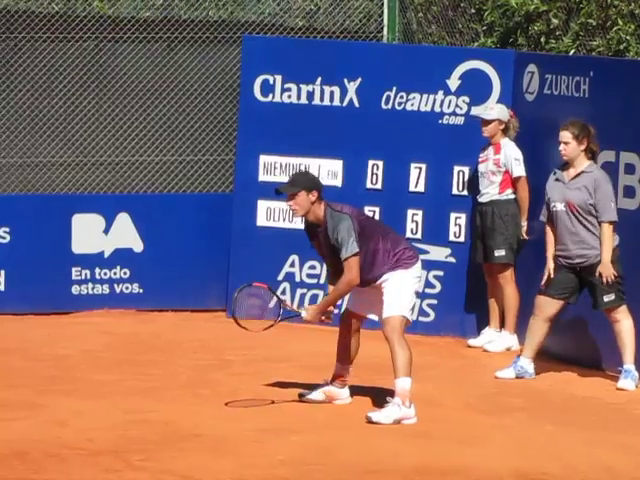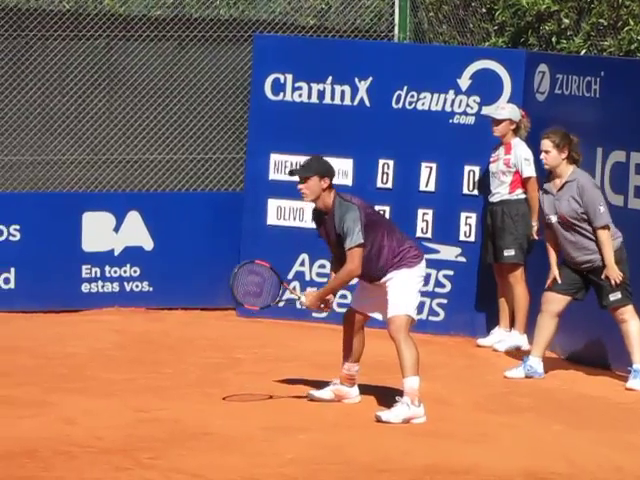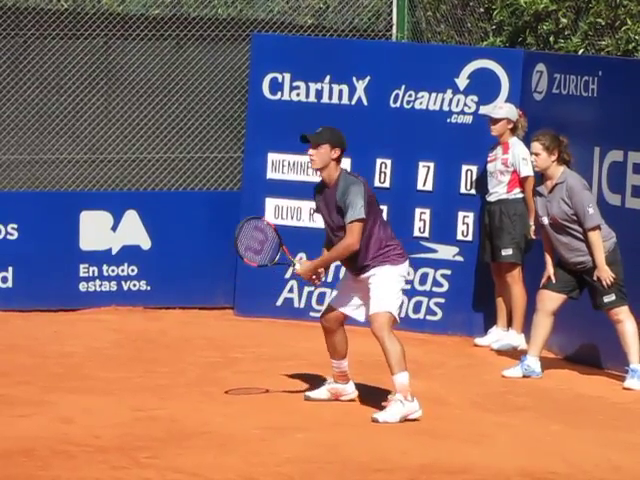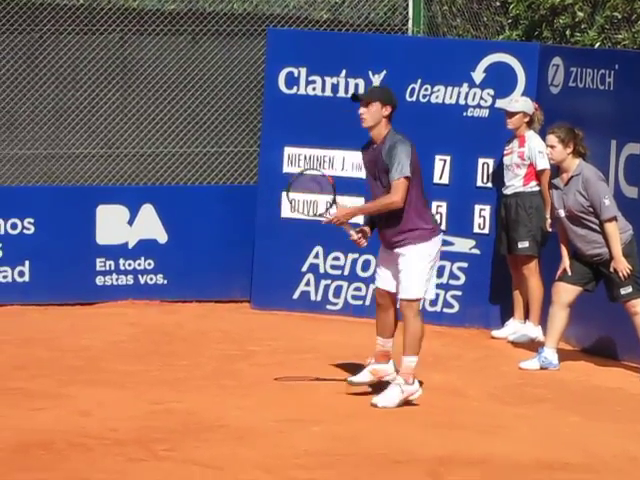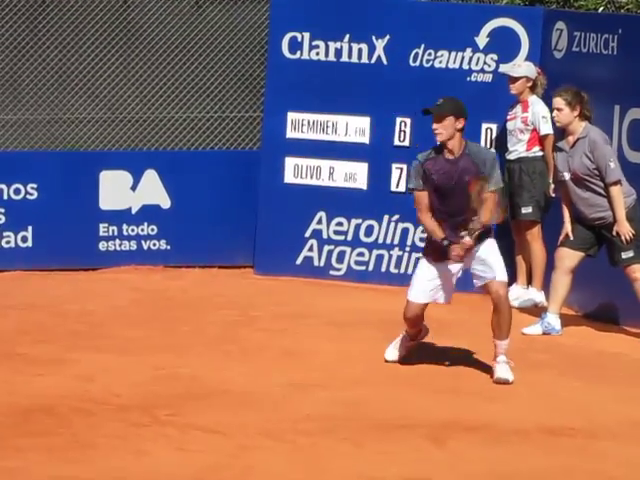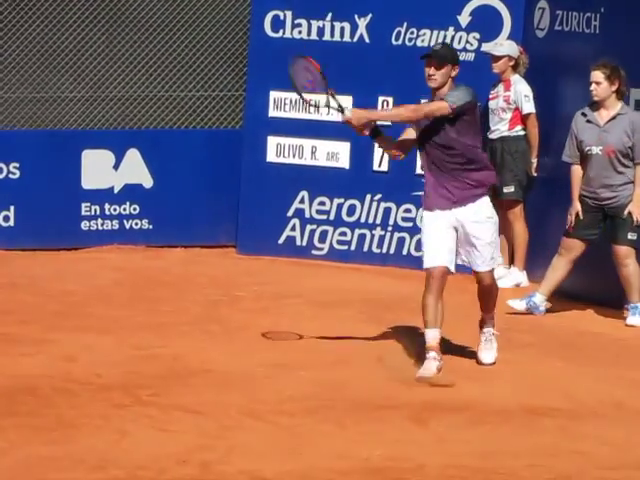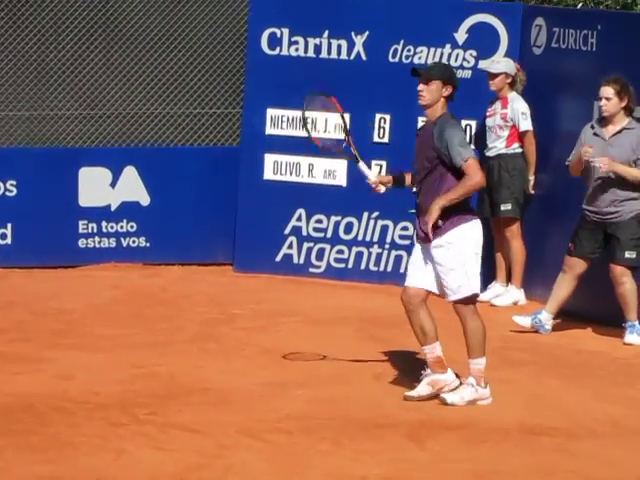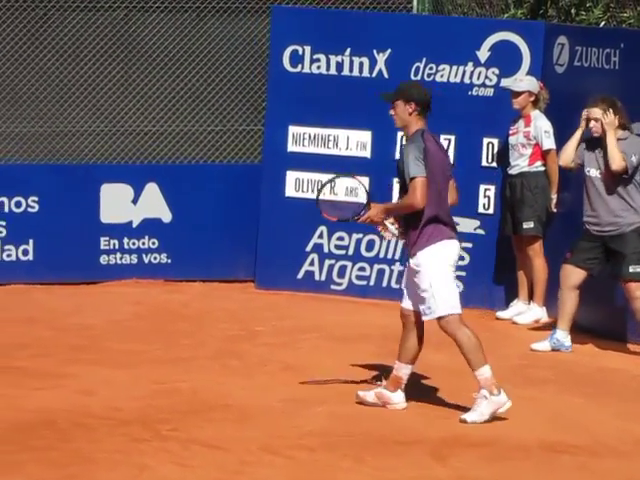
dt=0.5s
person 1, frame 1
left shoulder: (341, 220)
right shoulder: (311, 226)
left elbow: (351, 277)
right elbow: (335, 266)
left wrist: (319, 308)
right wrist: (329, 303)
left hip: (400, 267)
right hip: (372, 273)
left knee: (392, 328)
right knee: (348, 322)
left ankle: (403, 404)
right ankle: (338, 386)
person 1, frame 2
left shoulder: (349, 211)
right shoulder: (320, 214)
left elbow: (353, 267)
right elbow: (339, 255)
left wrist: (319, 295)
right wrist: (331, 291)
left hip: (404, 267)
right hip: (376, 271)
left knee: (398, 327)
right knee: (352, 321)
left ankle: (412, 403)
right ankle: (347, 385)
person 1, frame 3
left shoulder: (352, 186)
right shoulder: (320, 191)
left elbow: (353, 241)
left wrist: (314, 265)
right wrist: (322, 266)
left hip: (386, 263)
right hip: (357, 269)
left knee: (380, 325)
right knee: (330, 319)
left ankle: (405, 400)
right ankle: (341, 383)
person 1, frame 4
left shoulder: (398, 146)
right shoulder: (368, 150)
left elbow: (397, 198)
left wrist: (352, 212)
right wrist: (368, 227)
left hip: (418, 238)
right hip: (392, 240)
left knee: (409, 306)
right knee: (383, 300)
left ankle: (407, 381)
right ankle: (382, 363)
person 1, frame 5
left shoulder: (485, 157)
right shoulder: (423, 164)
left elbow: (490, 205)
right elbow: (424, 213)
left wrist: (470, 237)
right wrist: (447, 243)
left hip: (479, 240)
right hip: (441, 247)
left knee: (500, 294)
right knee: (412, 312)
left ankle: (500, 358)
right ankle: (412, 336)
person 1, frame 6
left shoulder: (464, 96)
right shoulder: (417, 117)
left elbow: (421, 111)
right elbow: (398, 149)
left wrist: (369, 114)
right wrist: (372, 131)
left hip: (474, 204)
right hip: (438, 206)
left knee: (485, 279)
right knee: (436, 278)
left ankle: (487, 331)
right ankle: (432, 354)
person 1, frame 7
left shoulder: (447, 130)
right shoulder: (426, 130)
left elbow: (476, 178)
left wrist: (438, 205)
right wrist: (396, 179)
left hip: (455, 230)
right hip: (431, 234)
left knee: (464, 304)
right knee: (413, 298)
left ankle: (477, 383)
right ankle: (439, 372)
person 1, frame 8
left shoulder: (414, 146)
right shoulder: (433, 145)
left elbow: (416, 200)
right elbow: (450, 196)
left wrist: (385, 211)
right wrist: (401, 217)
left hip: (432, 247)
right hip: (424, 246)
left knee: (450, 322)
right knee: (410, 318)
left ankle: (492, 393)
right ankle: (393, 389)
person 2, frame 1
left shoulder: (597, 178)
right shoulder: (554, 179)
left elbow: (607, 222)
right elbow: (550, 222)
left wrist: (605, 260)
right wrist: (550, 258)
left hip: (597, 258)
right hip: (565, 260)
left knee: (617, 312)
right knee: (542, 308)
right ankle: (524, 364)
person 2, frame 2
left shoulder: (583, 183)
right shoulder: (545, 189)
left elbow: (602, 226)
right elbow: (550, 230)
left wrist: (610, 264)
right wrist: (553, 265)
left hip: (605, 258)
right hip: (572, 261)
right knee: (549, 304)
right ankle: (534, 363)
person 2, frame 3
left shoulder: (573, 184)
right shoulder: (539, 189)
left elbow: (593, 226)
right elbow: (545, 230)
left wrist: (601, 264)
right wrist: (549, 264)
left hip: (600, 257)
right hip: (569, 261)
left knee: (618, 312)
right knee: (544, 303)
right ankle: (531, 363)
person 2, frame 4
left shoulder: (589, 176)
right shoulder: (555, 182)
left elbow: (609, 218)
right elbow: (561, 223)
left wrist: (617, 256)
right wrist: (565, 256)
left hip: (616, 249)
right hip: (584, 253)
right knee: (559, 295)
right ankle: (548, 355)
person 2, frame 5
left shoulder: (595, 139)
right shoulder: (559, 145)
left elbow: (614, 181)
right elbow: (564, 187)
right wrist: (567, 221)
left hip: (619, 214)
right hip: (586, 217)
right knee: (562, 261)
right ankle: (551, 320)
person 2, frame 6
right shoulder: (580, 119)
right elbow: (576, 163)
right wrist: (575, 199)
right hip: (590, 199)
right knee: (567, 249)
right ankle: (538, 300)
person 2, frame 7
right shoulder: (591, 131)
right elbow: (574, 170)
left wrist: (615, 167)
right wrist: (581, 159)
right hip: (592, 214)
right knee: (571, 266)
right ankle: (544, 318)
person 2, frame 8
right shoulder: (589, 145)
left elbow: (617, 166)
right elbow: (564, 161)
left wrist: (610, 132)
right wrist: (580, 129)
right hip: (593, 230)
right knee: (568, 277)
right ankle: (561, 337)
person 3, frame 1
left shoulder: (509, 149)
right shoulder: (485, 151)
left elbow: (522, 187)
right elbow: (484, 184)
left wrist: (522, 221)
right wrist: (483, 213)
left hip: (502, 212)
right hip: (484, 211)
left knee: (504, 276)
right knee: (490, 275)
left ankle: (510, 335)
right ankle: (493, 330)
person 3, frame 2
left shoulder: (520, 150)
right shoulder: (497, 151)
left elbow: (532, 187)
right elbow: (496, 183)
left wrist: (534, 222)
right wrist: (493, 211)
left hip: (514, 212)
right hip: (495, 211)
left knee: (515, 276)
right knee: (500, 275)
left ankle: (519, 335)
right ankle: (503, 329)
person 3, frame 3
left shoulder: (517, 148)
right shoulder: (494, 150)
left elbow: (529, 186)
right elbow: (493, 183)
left wrist: (531, 221)
right wrist: (492, 210)
left hip: (511, 211)
right hip: (493, 210)
left knee: (512, 275)
right knee: (498, 275)
left ankle: (517, 334)
right ankle: (500, 329)
person 3, frame 4
left shoulder: (534, 142)
right shoulder: (510, 143)
left elbow: (545, 179)
right elbow: (509, 176)
left wrist: (547, 213)
right wrist: (507, 204)
left hip: (527, 204)
right hip: (509, 203)
left knee: (529, 267)
right knee: (515, 267)
left ankle: (534, 326)
right ankle: (518, 321)
person 3, frame 5
left shoulder: (537, 107)
right shoulder: (513, 109)
left elbow: (549, 144)
right elbow: (512, 141)
left wrist: (550, 179)
right wrist: (508, 169)
left hip: (531, 170)
right hip: (512, 169)
left knee: (532, 233)
right knee: (517, 232)
left ankle: (537, 291)
right ankle: (521, 286)
person 3, frame 6
left shoulder: (519, 86)
right shoulder: (496, 87)
left elbow: (532, 124)
right elbow: (494, 120)
left wrist: (533, 158)
right wrist: (492, 150)
left hip: (513, 149)
right hip: (494, 148)
left knee: (514, 213)
right knee: (500, 212)
left ankle: (519, 272)
right ankle: (503, 266)
person 3, frame 7
left shoulder: (516, 103)
right shoulder: (493, 105)
left elbow: (529, 141)
right elbow: (491, 137)
left wrist: (530, 175)
right wrist: (488, 164)
left hip: (510, 166)
right hip: (491, 165)
left knee: (511, 230)
right knee: (497, 230)
left ankle: (516, 289)
right ankle: (500, 284)
person 3, frame 8
left shoulder: (540, 122)
right shoulder: (516, 123)
left elbow: (551, 159)
right elbow: (514, 156)
left wrist: (553, 193)
right wrist: (512, 183)
left hip: (533, 184)
right hip: (514, 184)
left knee: (533, 248)
right knee: (519, 248)
left ankle: (538, 307)
right ankle: (522, 302)
